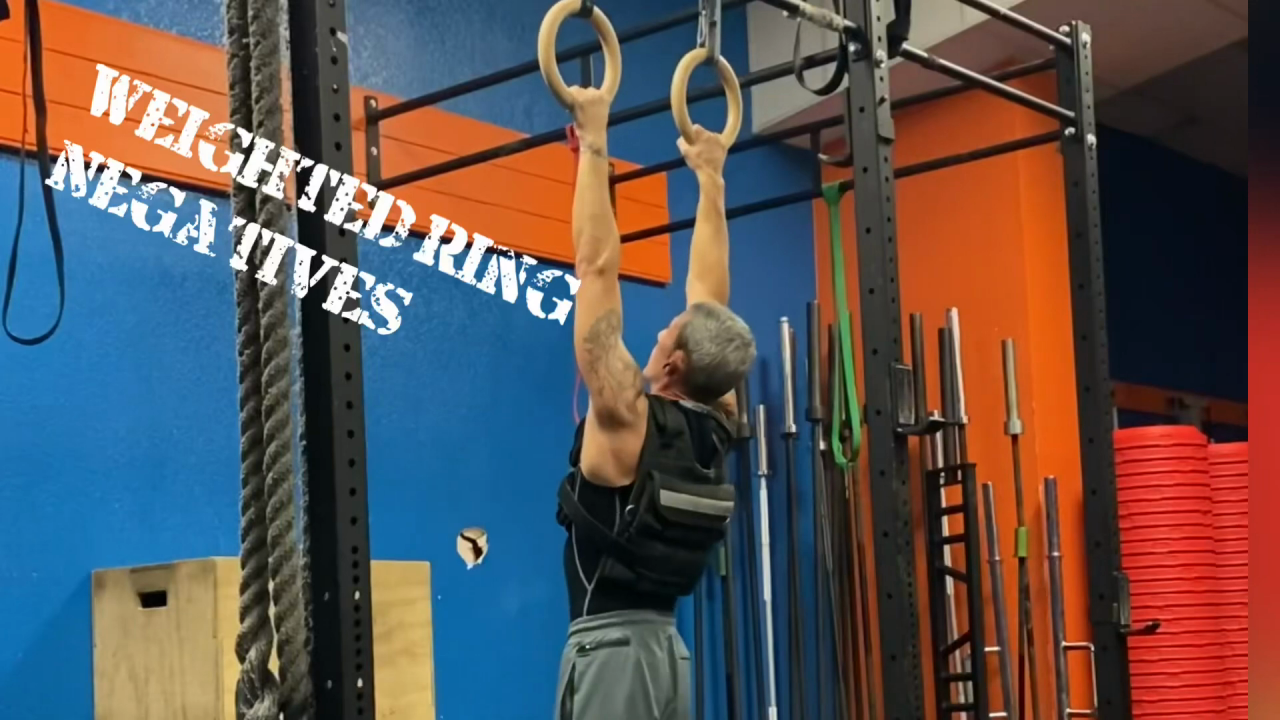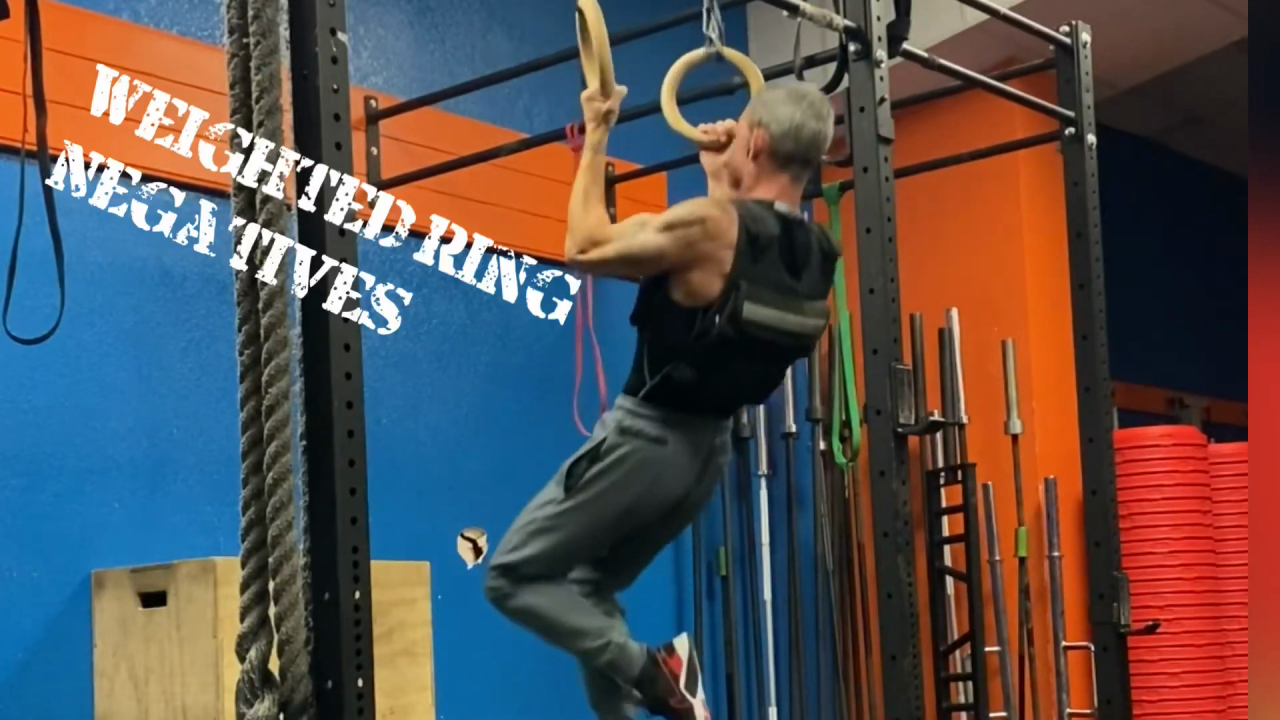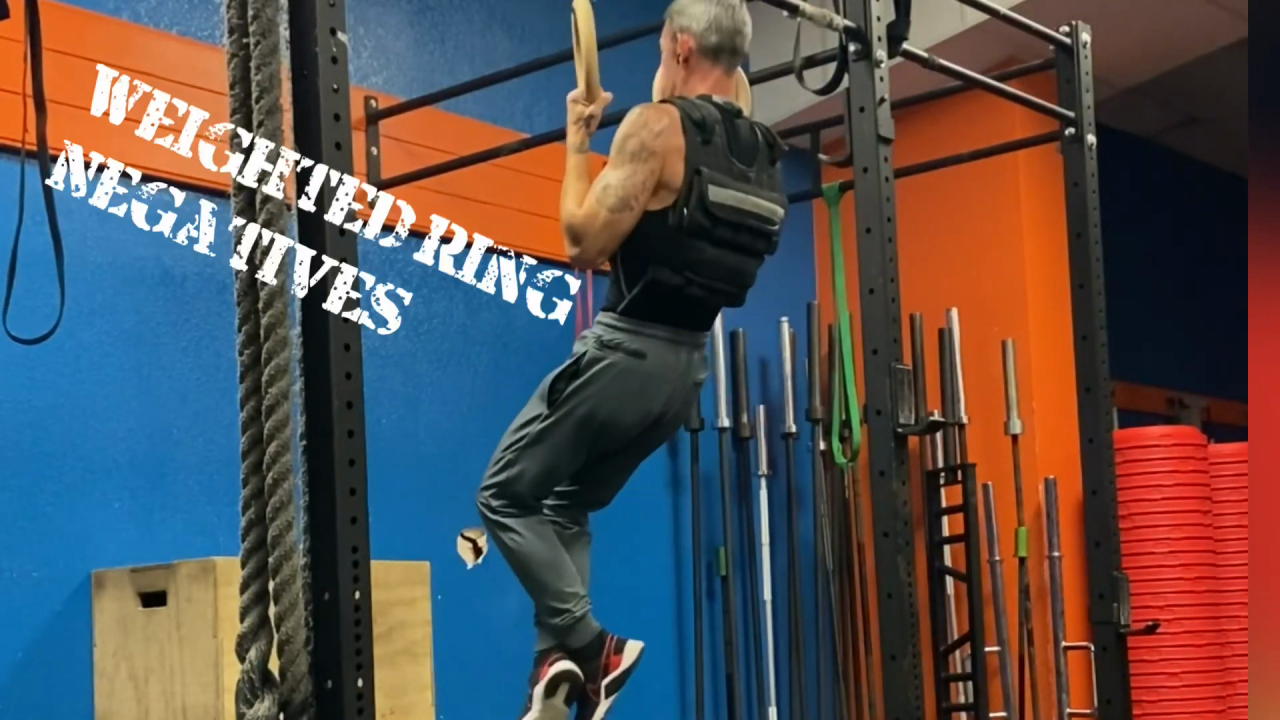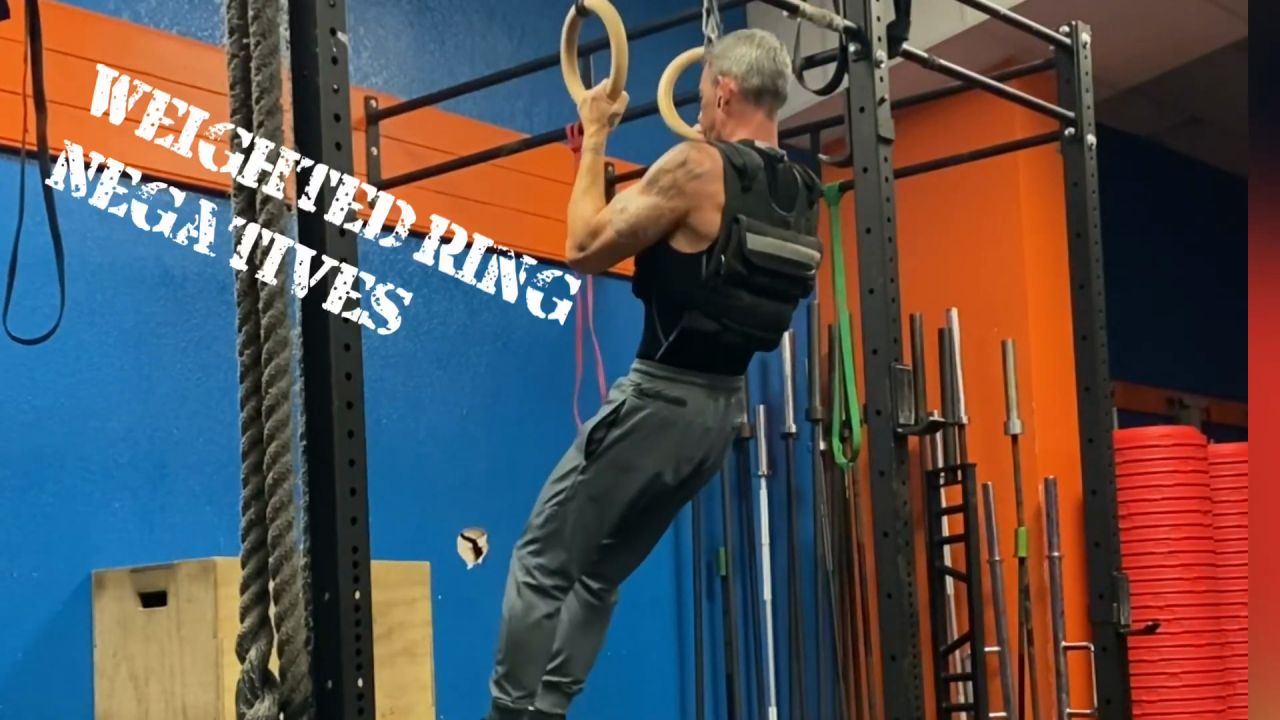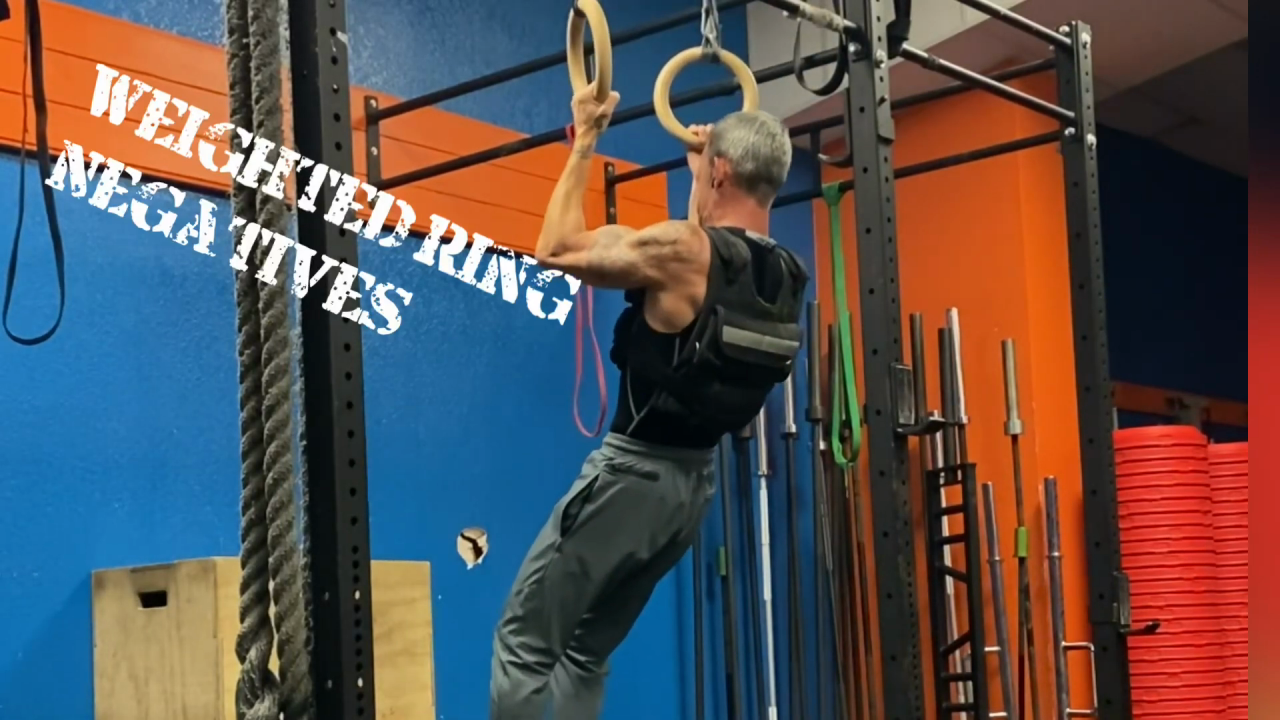
dt=1s
person 1, frame 1
left shoulder: (626, 420)
right shoulder: (715, 426)
left elbow: (597, 266)
right elbow: (711, 298)
left wrist: (593, 142)
right wrist: (710, 177)
left hip: (609, 648)
right hip: (665, 649)
person 1, frame 2
left shoulder: (713, 229)
right shoulder: (819, 257)
left elbow: (584, 247)
left wrist: (596, 138)
right wrist: (720, 174)
left hip: (646, 440)
right hip: (706, 449)
left knee: (514, 573)
right knee: (590, 583)
person 1, frame 3
left shoulder: (657, 125)
right shoulder: (762, 155)
left elbow: (585, 243)
left wrist: (577, 141)
left hip: (624, 353)
right hip: (684, 364)
left knee: (505, 498)
right knee: (566, 505)
left ankle: (588, 646)
right ankle: (563, 657)
person 1, frame 4
left shoulder: (697, 166)
right shoulder: (798, 194)
left elbow: (583, 248)
left wrist: (594, 139)
left hip: (659, 400)
right hip: (721, 408)
left knee: (542, 564)
right knee: (597, 573)
person 1, frame 5
left shoulder: (685, 250)
right shoulder: (785, 276)
left elbow: (555, 249)
left wrist: (585, 140)
right wrist: (698, 172)
left hip: (631, 475)
right hip: (692, 481)
left knee: (525, 643)
right knee: (584, 652)
